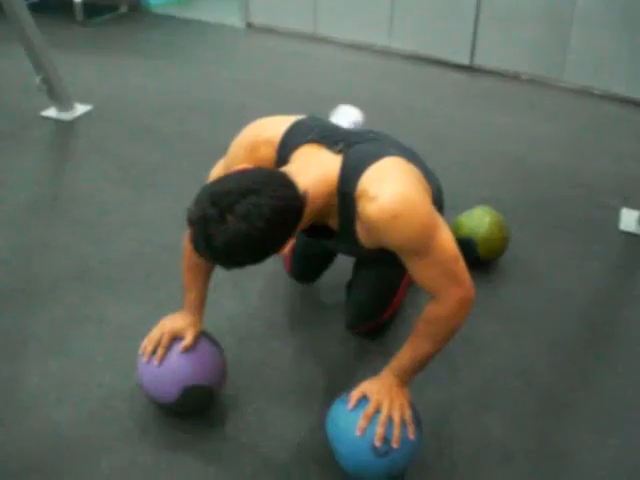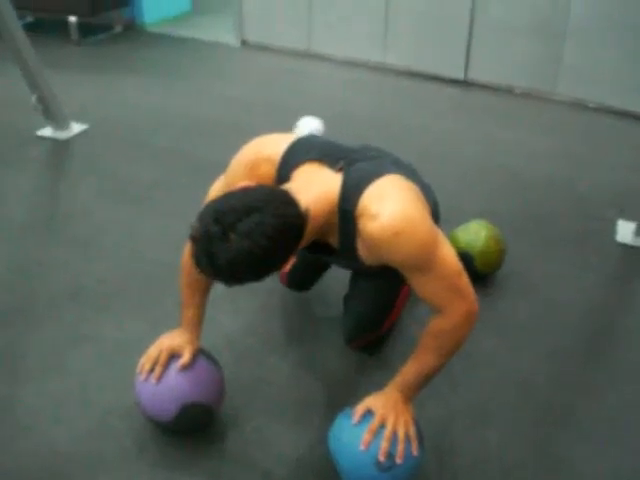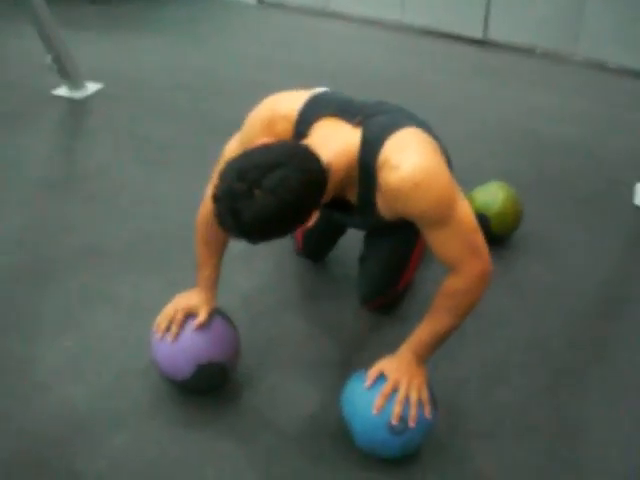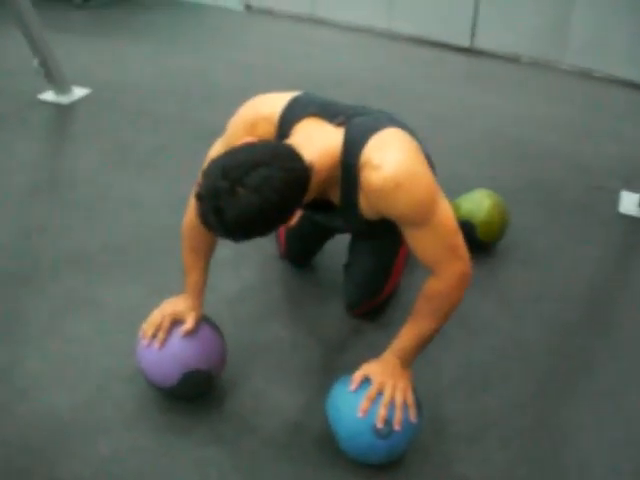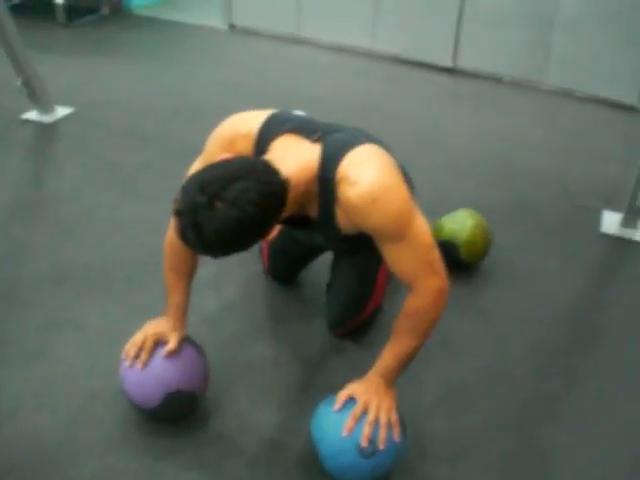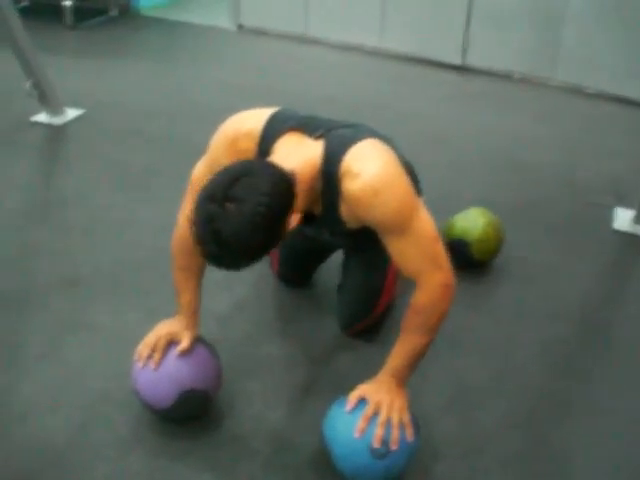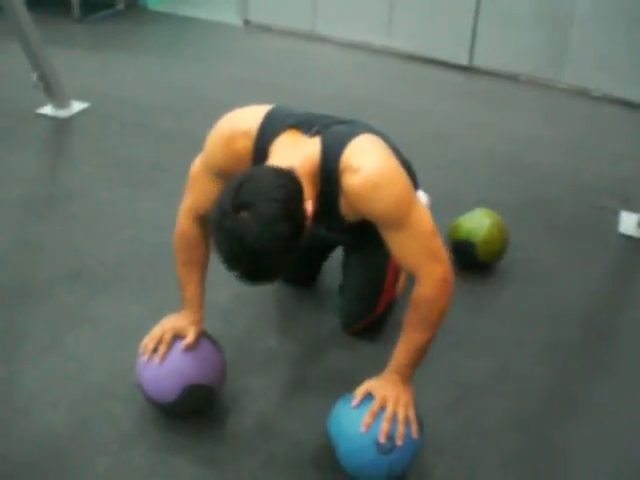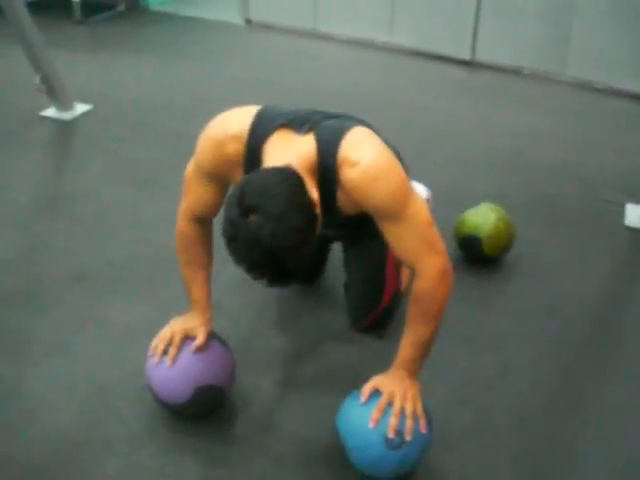
dt=0.2s
person 1, frame 1
left shoulder: (389, 207)
right shoulder: (259, 144)
left elbow: (456, 294)
right elbow: (206, 220)
left wrist: (395, 378)
right wrist: (191, 312)
left hip: (405, 222)
right hip: (331, 206)
left knee: (363, 322)
right knee: (300, 272)
person 1, frame 2
left shoulder: (389, 223)
right shoulder: (258, 162)
left elbow: (460, 307)
right elbow: (205, 236)
left wrist: (399, 394)
right wrist: (188, 329)
left hip: (391, 243)
left knee: (360, 337)
right knee: (295, 281)
person 1, frame 3
left shoulder: (408, 175)
right shoulder: (275, 119)
left elbow: (474, 267)
right elbow: (218, 194)
left wrist: (412, 356)
right wrist: (204, 289)
left hip: (406, 199)
left knee: (376, 298)
right knee: (308, 249)
person 1, frame 4
left shoulder: (390, 176)
right shoulder: (257, 121)
left elbow: (453, 269)
right elbow: (204, 199)
left wrist: (397, 361)
right wrist: (191, 296)
left hip: (386, 210)
right hip: (322, 190)
left knee: (362, 304)
right knee: (292, 255)
person 1, frame 5
left shoulder: (367, 189)
right shoulder: (236, 138)
left elbow: (431, 285)
right elbow: (185, 218)
left wrist: (380, 380)
right wrist: (174, 317)
left hip: (367, 227)
left knee: (344, 322)
right knee: (277, 271)
person 1, frame 6
left shoulder: (370, 183)
right shoulder: (238, 137)
left elbow: (437, 281)
right elbow: (191, 218)
left wrist: (392, 380)
right wrist: (186, 317)
left hip: (377, 217)
right hip: (316, 209)
left knee: (356, 322)
right knee: (289, 276)
person 1, frame 7
left shoulder: (368, 178)
right shoulder: (233, 138)
left elbow: (436, 276)
right elbow: (193, 216)
left wrist: (397, 377)
right wrist: (191, 311)
left hip: (373, 219)
right hip: (317, 199)
left knee: (359, 320)
right knee: (293, 276)
left ankle: (411, 211)
person 1, frame 8
left shoulder: (365, 170)
right shoulder: (223, 140)
left elbow: (434, 268)
right elbow: (193, 219)
left wrist: (404, 372)
right wrist: (199, 311)
left hip: (370, 213)
right hip: (313, 189)
left knee: (368, 318)
right knee: (301, 275)
left ankle: (413, 203)
